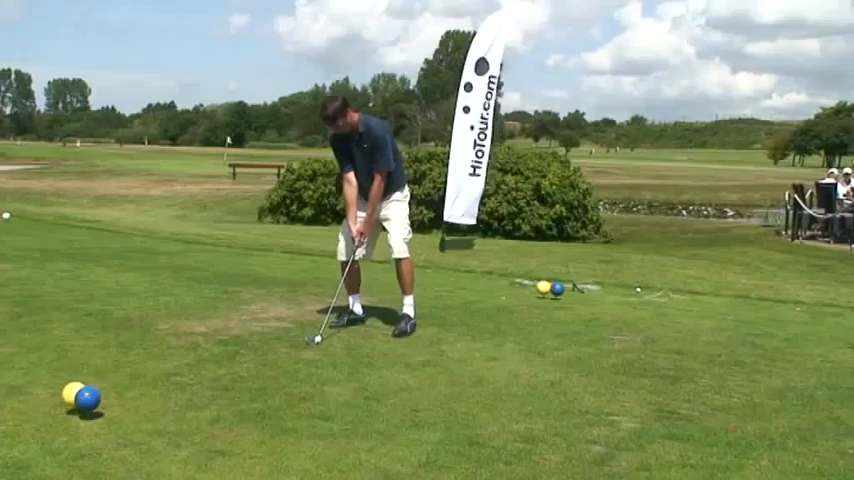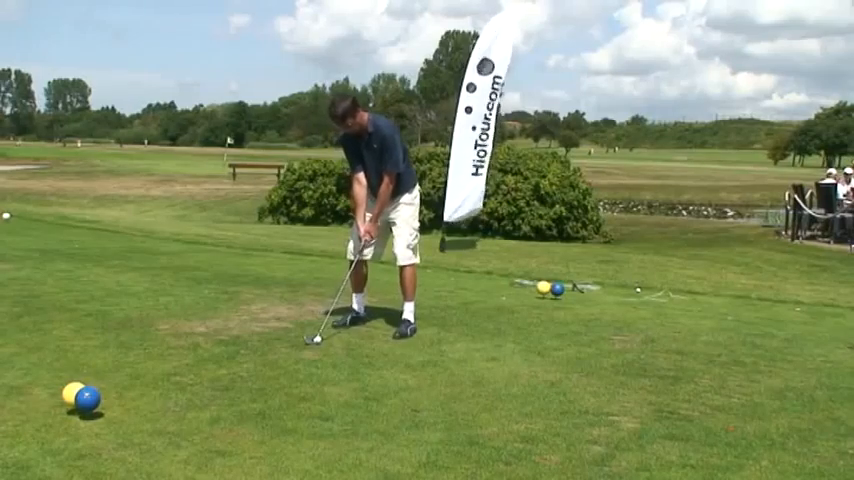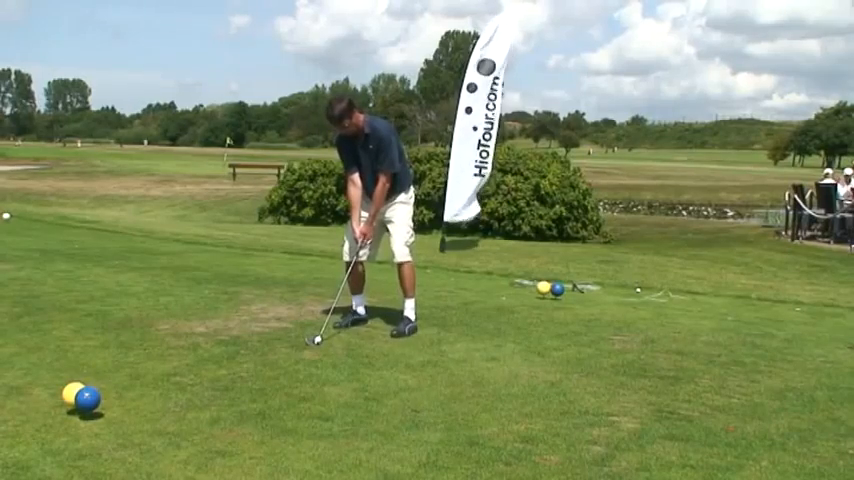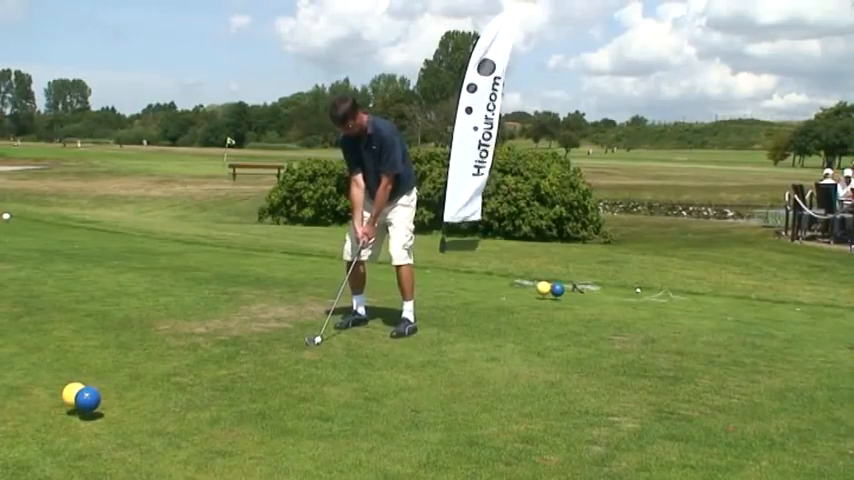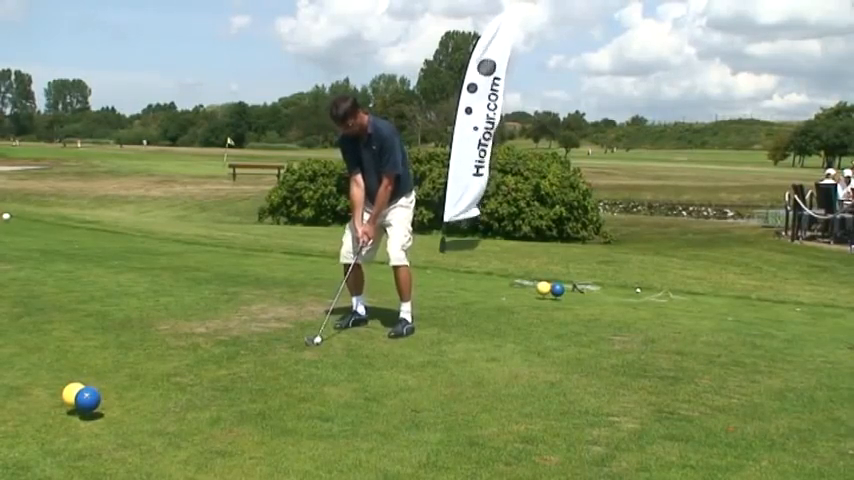
dt=0.5s
person 1, frame 1
left shoulder: (378, 131)
right shoulder: (338, 140)
left elbow: (380, 181)
right elbow: (349, 181)
left wrist: (367, 222)
right wrist: (352, 222)
left hip: (393, 195)
right hip: (362, 198)
left knee: (399, 248)
right knee: (346, 252)
left ankle: (408, 312)
right ankle: (355, 310)
person 1, frame 2
left shoulder: (386, 131)
right shoulder: (348, 139)
left elbow: (389, 181)
right elbow: (359, 180)
left wrist: (374, 222)
right wrist: (360, 221)
left hip: (403, 197)
right hip: (373, 196)
left knee: (404, 255)
right knee: (356, 252)
left ankle: (408, 318)
right ankle: (357, 309)
person 1, frame 3
left shoulder: (383, 131)
right shoulder: (343, 141)
left elbow: (384, 182)
right elbow: (353, 182)
left wrist: (370, 223)
right wrist: (355, 223)
left hip: (397, 197)
right hip: (368, 198)
left knee: (401, 251)
right knee: (352, 253)
left ankle: (409, 316)
right ankle: (358, 310)
person 1, frame 4
left shoulder: (386, 133)
right shoulder: (348, 141)
left elbow: (387, 183)
right elbow: (357, 182)
left wrist: (371, 223)
right wrist: (358, 223)
left hip: (399, 198)
right hip: (371, 198)
left knee: (399, 254)
right knee: (353, 252)
left ankle: (408, 317)
right ankle: (358, 310)
person 1, frame 5
left shoulder: (386, 133)
right shoulder: (347, 141)
left elbow: (388, 184)
right elbow: (356, 182)
left wrist: (372, 223)
right wrist: (358, 223)
left hip: (398, 201)
right hip: (368, 201)
left knee: (397, 255)
right knee: (349, 255)
left ankle: (406, 317)
right ankle: (359, 310)
